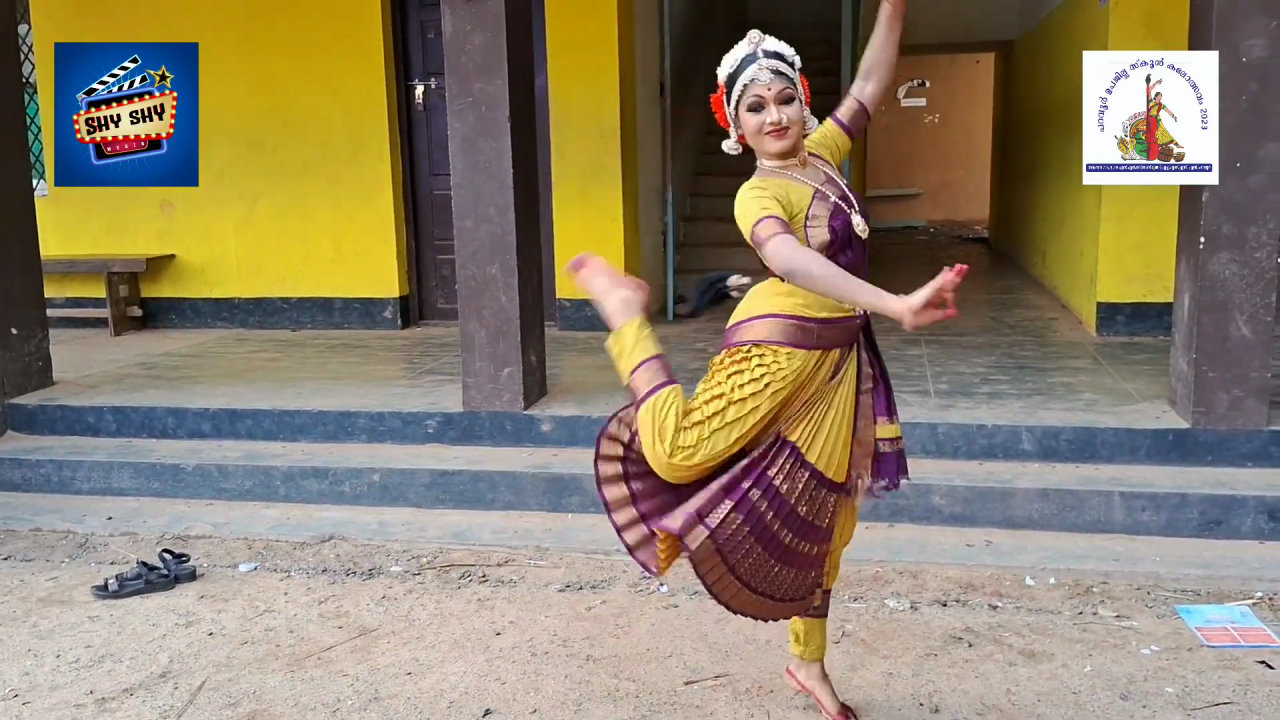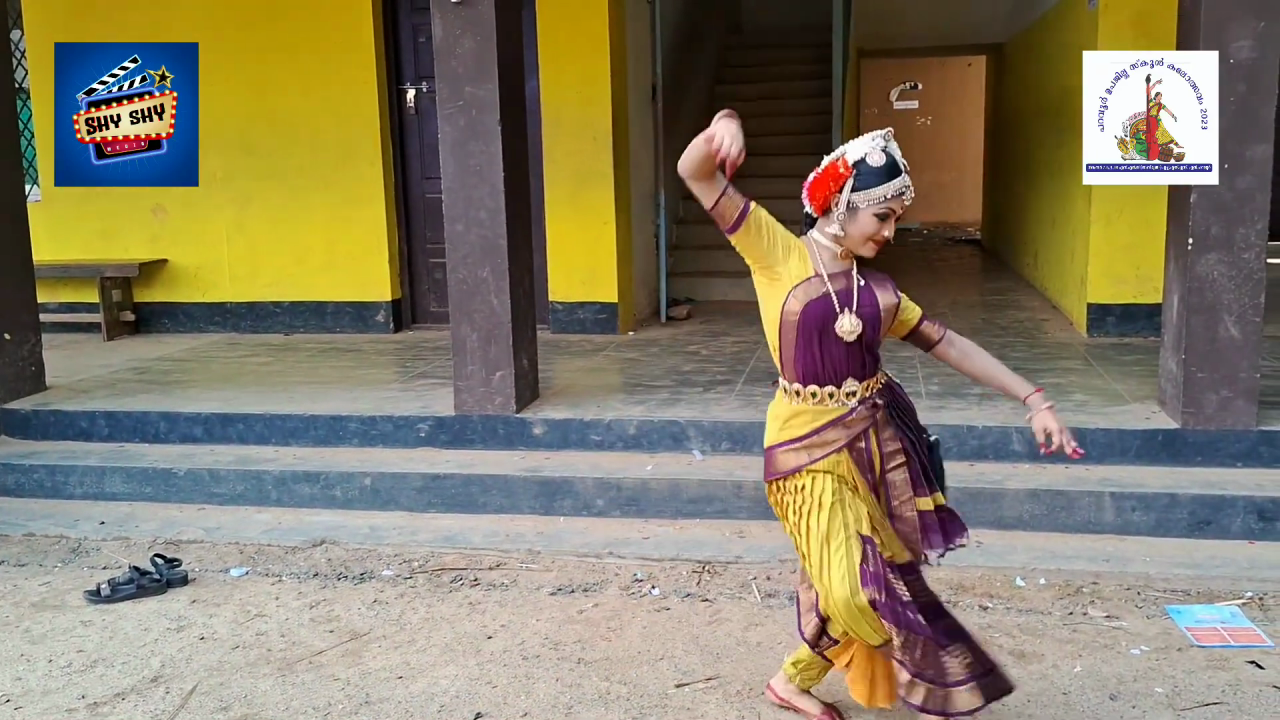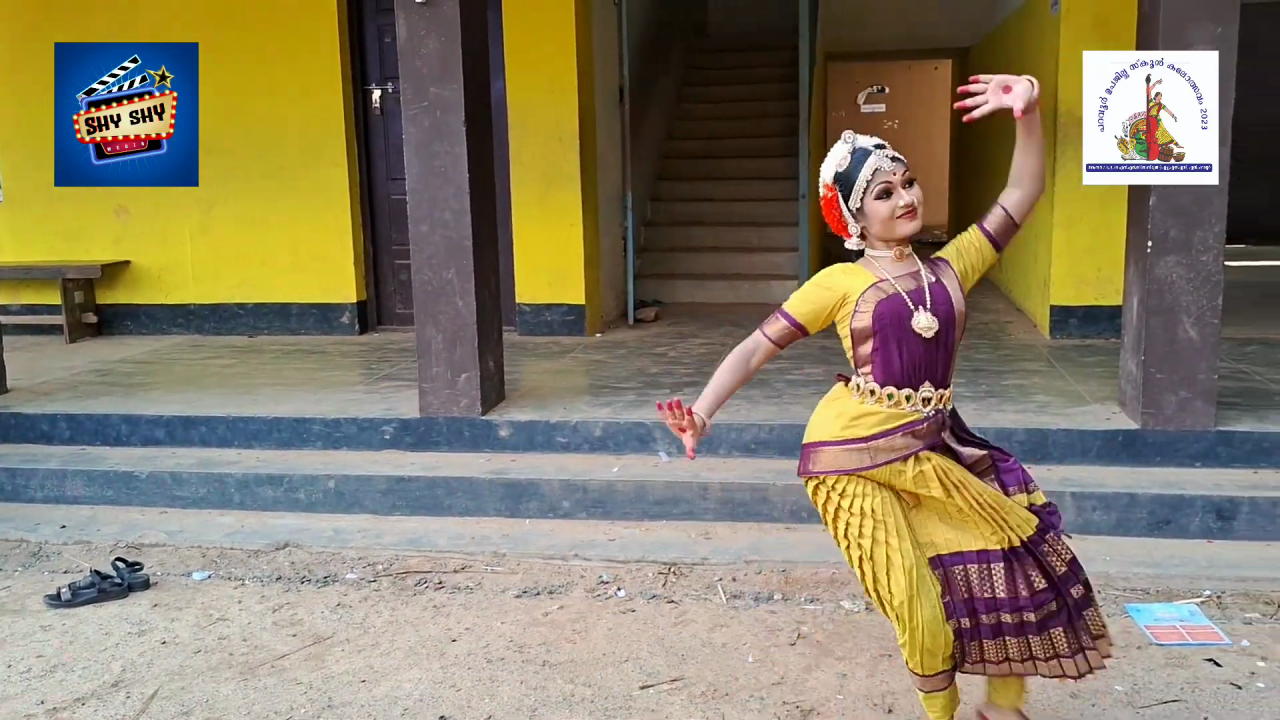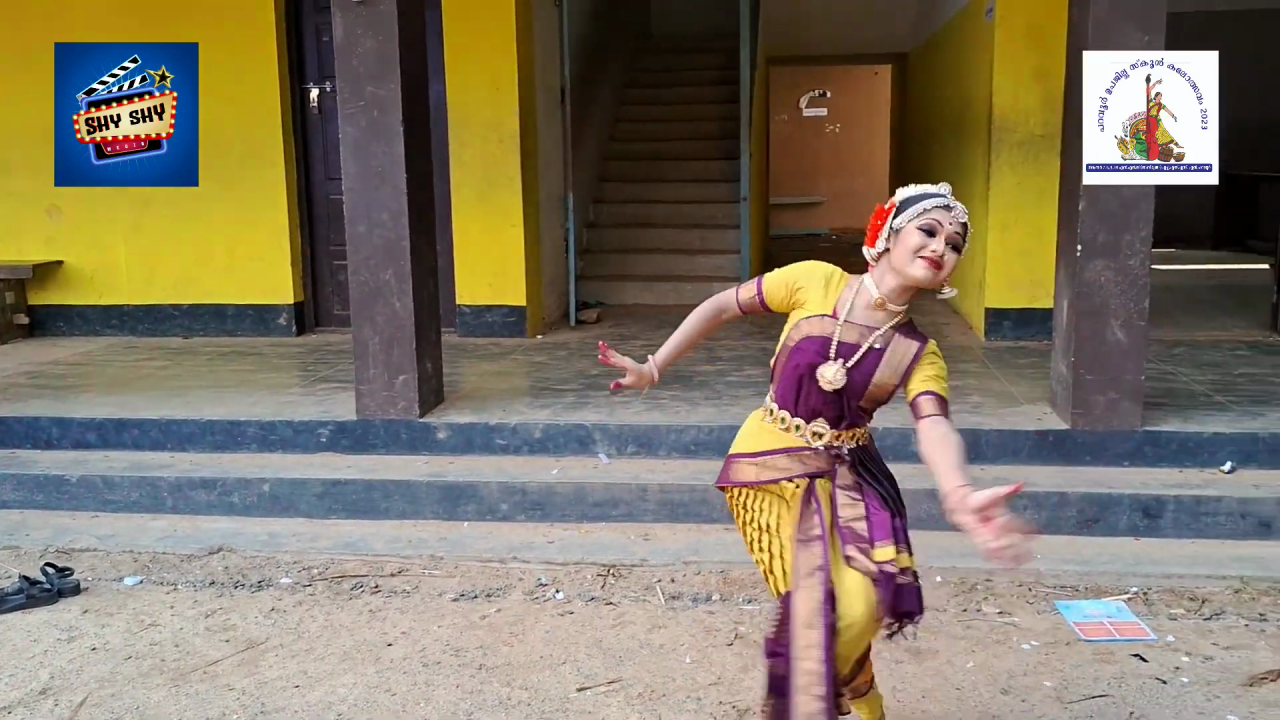
dt=0.4s
person 1, frame 1
left shoulder: (819, 156)
right shoulder: (758, 195)
left elbow: (870, 86)
right elbow: (786, 257)
right wrist: (895, 306)
left hip: (838, 355)
right hip: (781, 344)
left knee: (824, 512)
right knee: (680, 451)
left ankle: (808, 662)
right ankle: (619, 297)
person 1, frame 2
left shoulder: (876, 289)
right shoulder: (775, 252)
left elbow: (948, 343)
right elbow: (695, 173)
left wrist: (1033, 400)
right wrist: (718, 134)
left hip: (876, 433)
right hip: (810, 445)
left knee: (873, 582)
right knee: (852, 591)
person 1, frame 3
left shoulder: (951, 269)
right shoulder: (841, 283)
left elbow: (1020, 199)
right elbow: (758, 345)
left wrist: (1027, 116)
right wrist: (704, 408)
left hip: (929, 448)
right hip: (853, 455)
left knee: (1019, 556)
right knee: (916, 604)
person 1, frame 4
left shoulder: (920, 356)
right shoulder: (815, 282)
left elbow: (936, 431)
right elbow: (724, 306)
left wrist: (961, 499)
right wrist: (654, 366)
left hip: (840, 475)
right hip: (767, 469)
left knee: (853, 613)
right knee: (808, 615)
